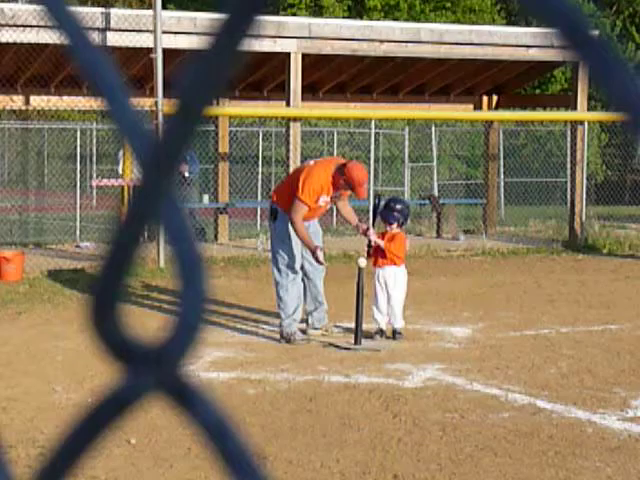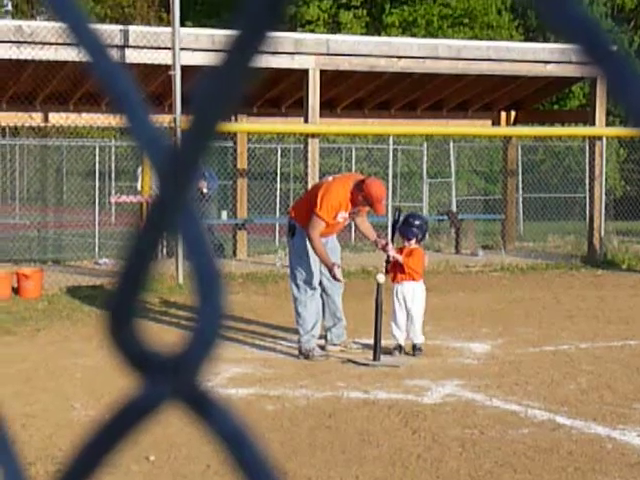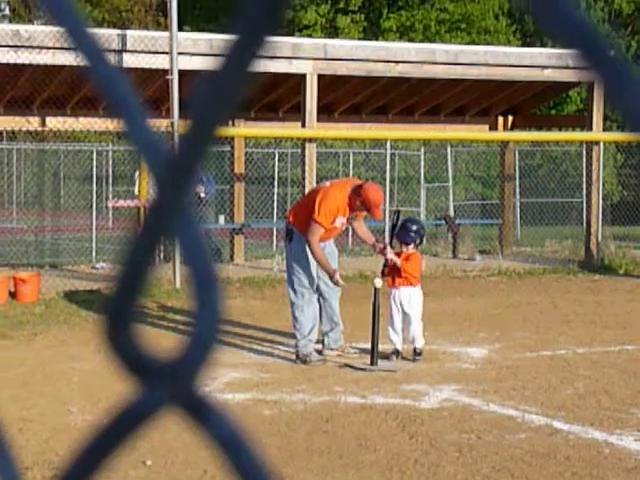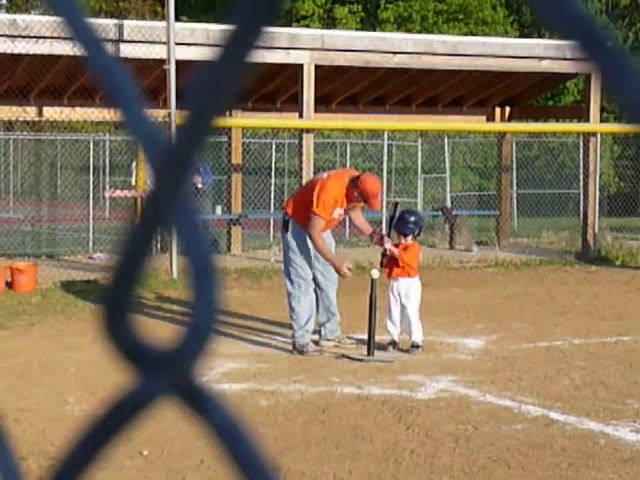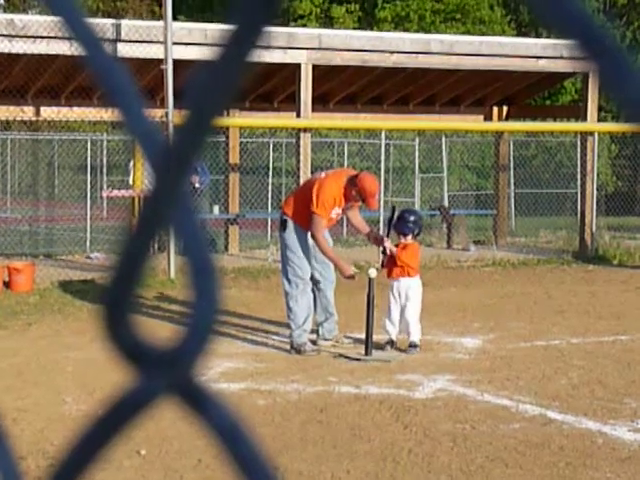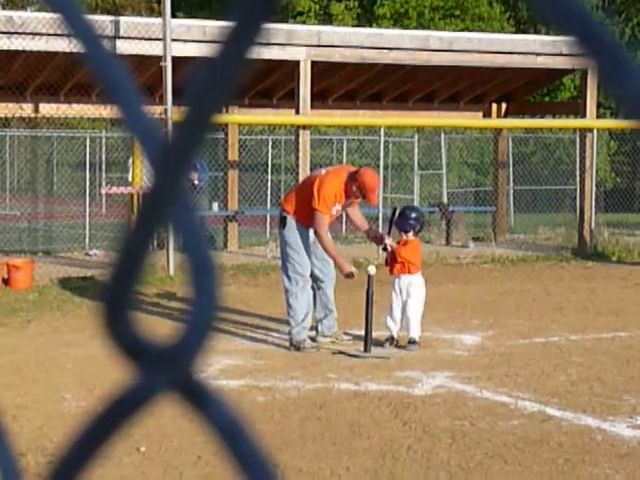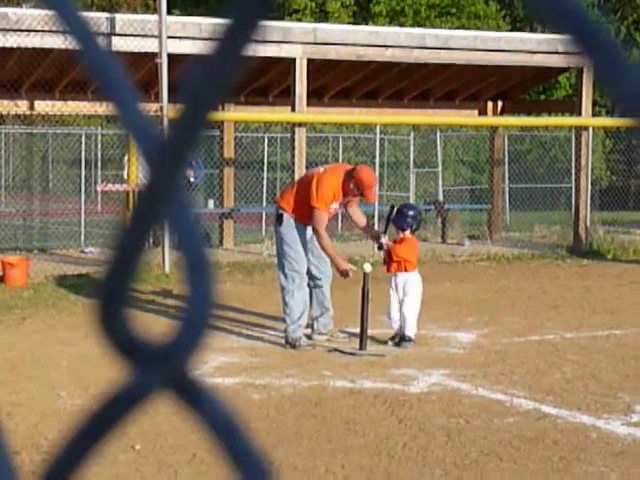
dt=0.1s
person 1, frame 1
left shoulder: (345, 173)
right shoulder: (315, 177)
left elbow: (342, 203)
right elbow: (294, 218)
left wrist: (358, 225)
right wrist: (312, 248)
left hip: (310, 217)
right hip: (286, 213)
left knee: (315, 271)
right knee: (290, 271)
left ankle: (317, 322)
right ankle: (288, 329)
person 1, frame 2
left shoulder: (363, 189)
right shoulder: (333, 193)
left elbow: (360, 219)
right elbow: (312, 234)
left wrist: (376, 240)
right wrist: (329, 264)
left hip: (328, 233)
right hip: (304, 230)
left knee: (333, 287)
right knee: (308, 287)
left ankle: (336, 339)
right ankle: (307, 345)
person 1, frame 3
left shoulder: (361, 193)
right shoulder: (332, 199)
left elbow: (358, 223)
right elbow: (312, 240)
left wrist: (374, 244)
right wrist: (330, 271)
left hip: (325, 237)
right hip: (301, 234)
left knee: (330, 291)
right knee: (305, 291)
left ankle: (333, 343)
right ankle: (304, 350)
person 1, frame 4
left shoulder: (358, 184)
right shoulder: (329, 190)
left elbow: (355, 212)
right elbow: (312, 232)
left wrist: (372, 234)
right wrist: (336, 263)
left hip: (321, 228)
right hip: (298, 225)
left knee: (327, 281)
right knee: (302, 282)
left ankle: (330, 334)
right ankle: (301, 341)
person 1, frame 5
left shoulder: (356, 184)
right shoulder: (328, 190)
left elbow: (352, 212)
right elbow: (317, 235)
left wrist: (370, 234)
right wrist: (340, 264)
left hip: (318, 225)
right hip: (295, 224)
left knee: (325, 280)
right knee: (300, 281)
left ankle: (328, 333)
right ankle: (299, 340)
person 1, frame 6
left shoulder: (355, 181)
right shoulder: (328, 186)
left elbow: (352, 209)
right elbow: (320, 231)
left wrist: (370, 232)
right wrist: (340, 262)
left hip: (316, 222)
right hip: (295, 221)
left knee: (325, 277)
right knee: (300, 278)
left ankle: (327, 330)
right ankle: (298, 337)
person 1, frame 7
left shoulder: (354, 180)
right shoulder: (327, 184)
left elbow: (353, 210)
right elbow: (319, 231)
left wrist: (376, 236)
right wrist: (338, 262)
left hip: (313, 221)
right hip: (291, 218)
left knee: (321, 274)
right knee: (296, 276)
left ankle: (323, 328)
right ankle: (294, 335)
person 2, frame 1
left shoulder: (400, 237)
right shoulder: (381, 235)
left elbow: (390, 249)
right elbow: (372, 254)
left wrist: (378, 241)
right wrist: (372, 243)
left hip: (396, 273)
right hip: (380, 272)
left knee: (395, 301)
right knee: (380, 301)
left ankle: (397, 327)
right ankle: (381, 327)
person 2, frame 2
left shoulder: (418, 252)
right shoulder: (399, 251)
left elbow: (409, 264)
right elbow: (390, 269)
left wrist: (396, 255)
right wrist: (391, 258)
left hip: (414, 288)
right hip: (398, 288)
left knee: (415, 317)
right knee: (398, 317)
left ankle: (417, 342)
right ankle: (400, 343)
person 2, frame 3
left shoulder: (415, 256)
right shoulder: (397, 255)
left elbow: (405, 267)
right elbow: (386, 273)
left wrist: (394, 258)
right wrist: (388, 262)
left hip: (412, 293)
right hip: (396, 292)
left knee: (414, 320)
right knee: (395, 322)
left ankle: (418, 347)
right ankle: (397, 348)
person 2, frame 4
left shoulder: (413, 247)
right shoulder: (395, 246)
left elbow: (403, 257)
right elbow: (385, 264)
left wrist: (392, 248)
right wrist: (387, 252)
left hip: (410, 284)
right hip: (394, 284)
left knee: (411, 313)
right knee: (393, 313)
left ankle: (416, 341)
right ankle: (394, 339)
person 2, frame 5
left shoulder: (413, 247)
right shoulder: (396, 247)
left elbow: (401, 257)
right elbow: (387, 264)
left wrist: (391, 247)
right wrist: (387, 253)
left hip: (411, 284)
right hip: (396, 283)
left knee: (410, 314)
right knee: (393, 313)
left ankle: (414, 341)
right ankle: (392, 338)
person 2, frame 6
left shoulder: (414, 243)
right shoulder: (398, 244)
left elbow: (401, 252)
right elbow: (390, 262)
left wrist: (392, 244)
right wrist: (389, 250)
left hip: (413, 281)
right hip: (398, 280)
left knee: (412, 311)
right knee: (395, 309)
left ankle: (413, 338)
right ankle: (393, 335)
person 2, frame 7
left shoulder: (410, 241)
right shoulder: (396, 242)
left elbow: (397, 251)
right elbow: (388, 260)
left wrist: (387, 243)
right wrist: (386, 248)
left hip: (410, 279)
right hip: (396, 278)
left knee: (408, 308)
right knee: (394, 308)
left ankle: (409, 336)
right ankle: (398, 332)
